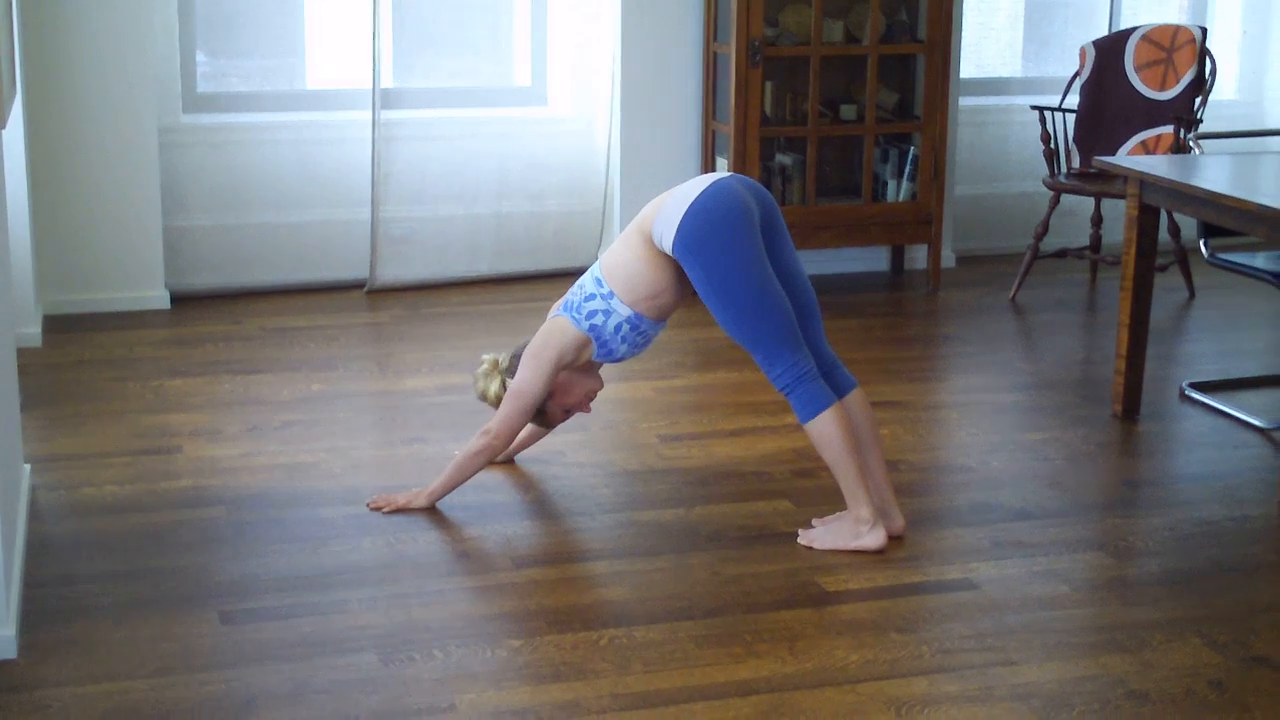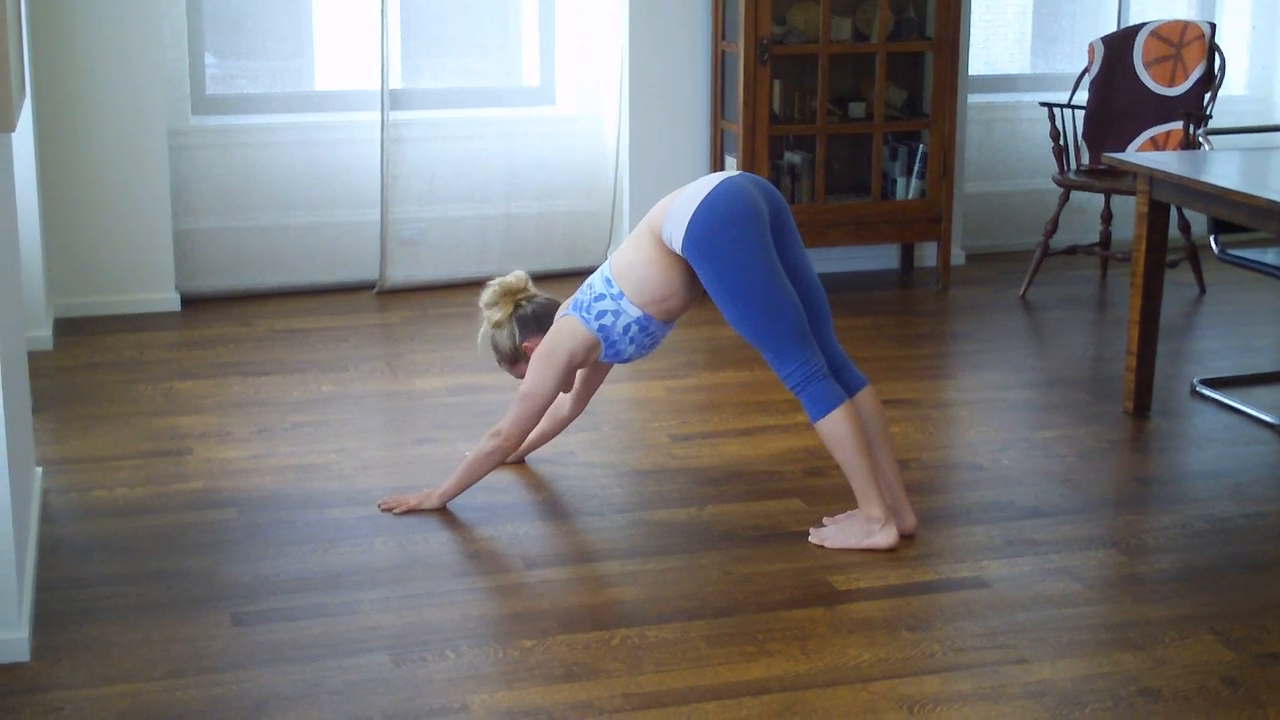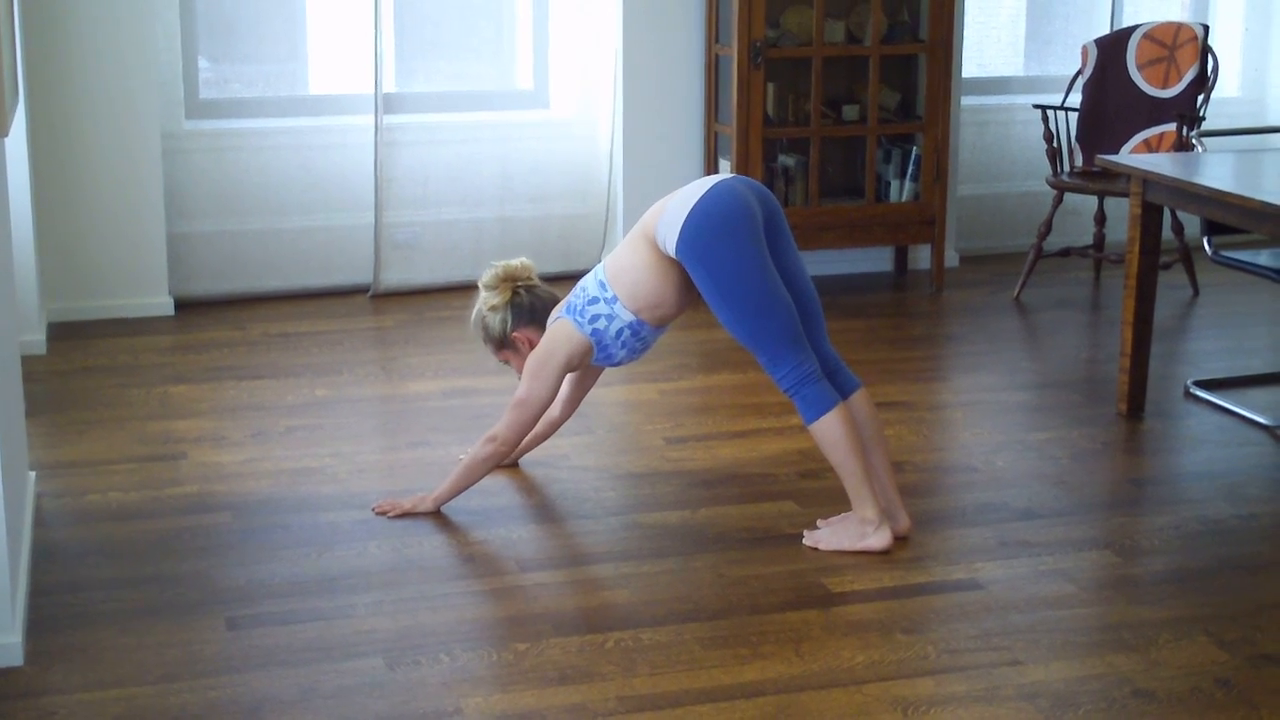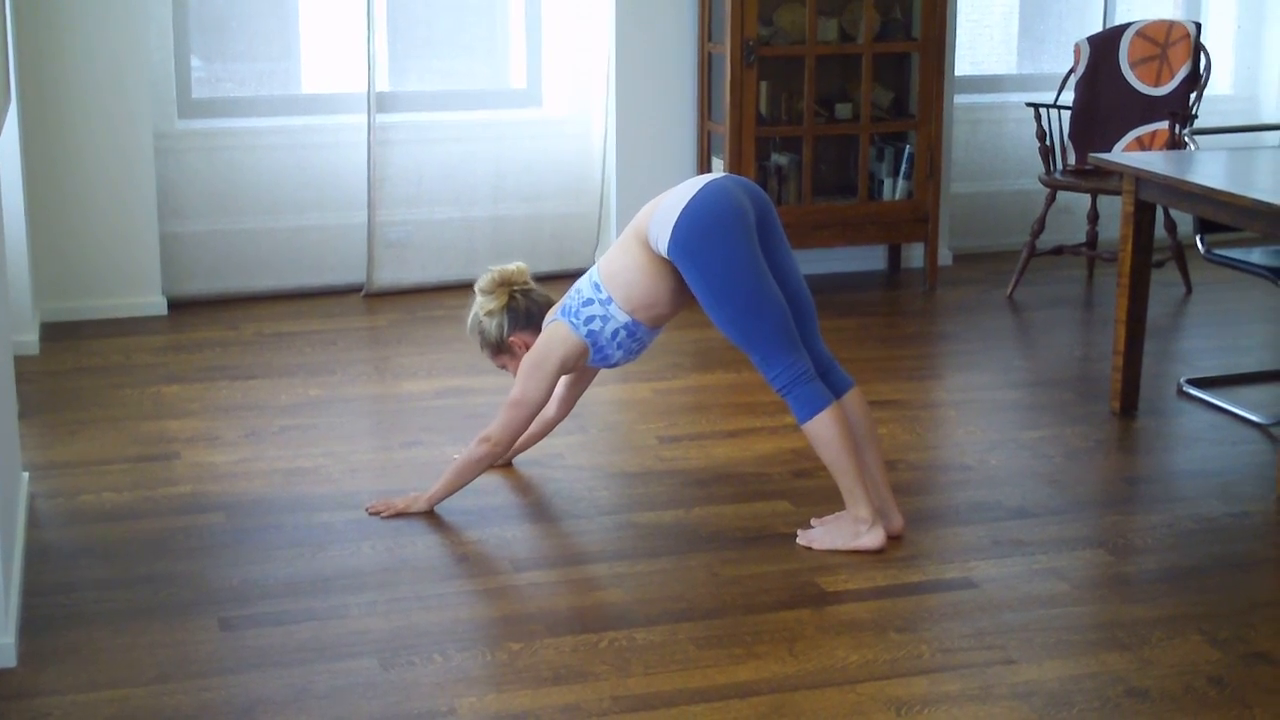
dt=0.5s
person 1, frame 1
left shoulder: (553, 345)
right shoulder: (580, 333)
left elbow: (493, 434)
left wrist: (426, 495)
right wrist: (513, 450)
left hip: (705, 223)
right hip: (731, 199)
left knee: (795, 373)
right knee: (817, 360)
left ankle: (865, 520)
right ankle: (884, 507)
person 1, frame 2
left shoulder: (563, 340)
right shoulder: (592, 330)
left elbow: (504, 434)
right elbow: (571, 403)
left wrist: (438, 494)
right wrist: (522, 451)
left hip: (715, 221)
right hip: (740, 197)
left knee: (805, 371)
right knee: (826, 358)
left ankle: (877, 519)
right ankle: (896, 506)
person 1, frame 3
left shoulder: (559, 341)
right shoulder: (584, 326)
left elbow: (500, 438)
right elbow: (562, 406)
left wrist: (432, 499)
right wrist: (513, 454)
left hip: (708, 226)
right hip: (735, 200)
left knee: (798, 374)
right knee: (820, 361)
left ankle: (870, 521)
right ankle: (889, 508)
person 1, frame 4
left shoulder: (553, 342)
right shoulder: (580, 330)
left elbow: (493, 438)
right elbow: (558, 405)
left wrist: (426, 498)
right wrist: (508, 453)
left hip: (700, 224)
right hip: (724, 200)
left knee: (790, 373)
right knee: (811, 360)
left ankle: (864, 520)
right ankle: (883, 506)
